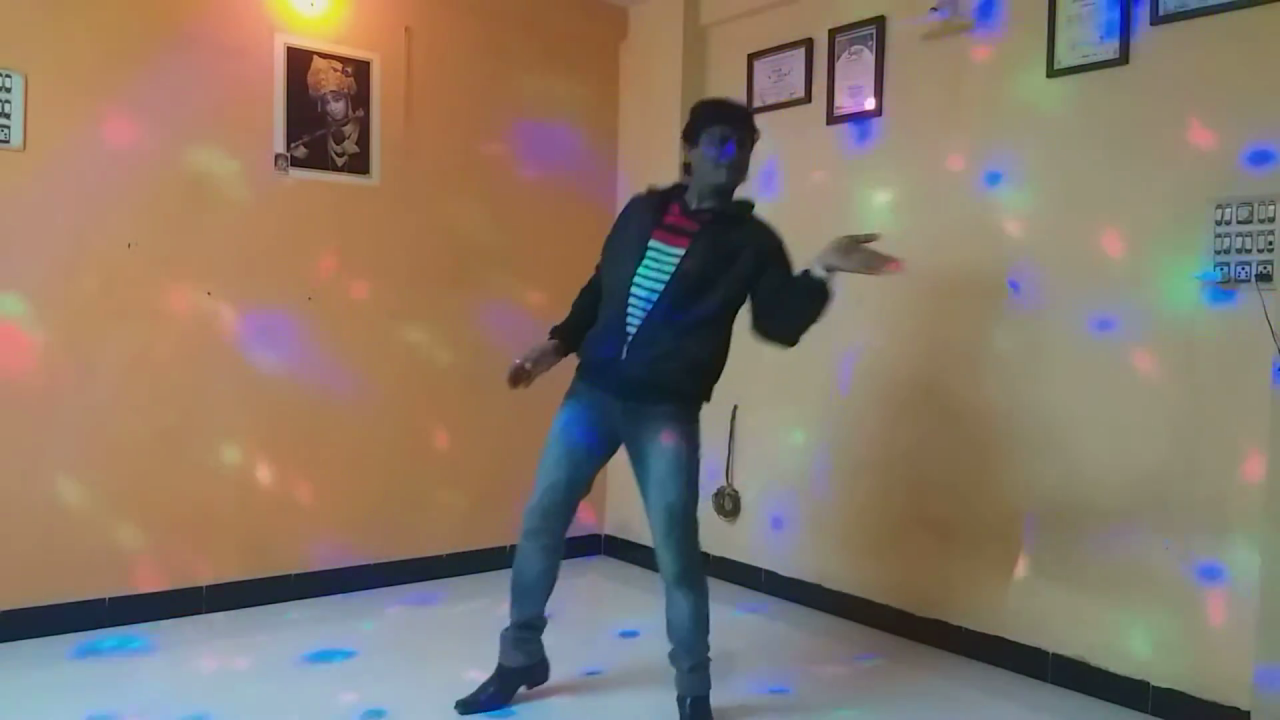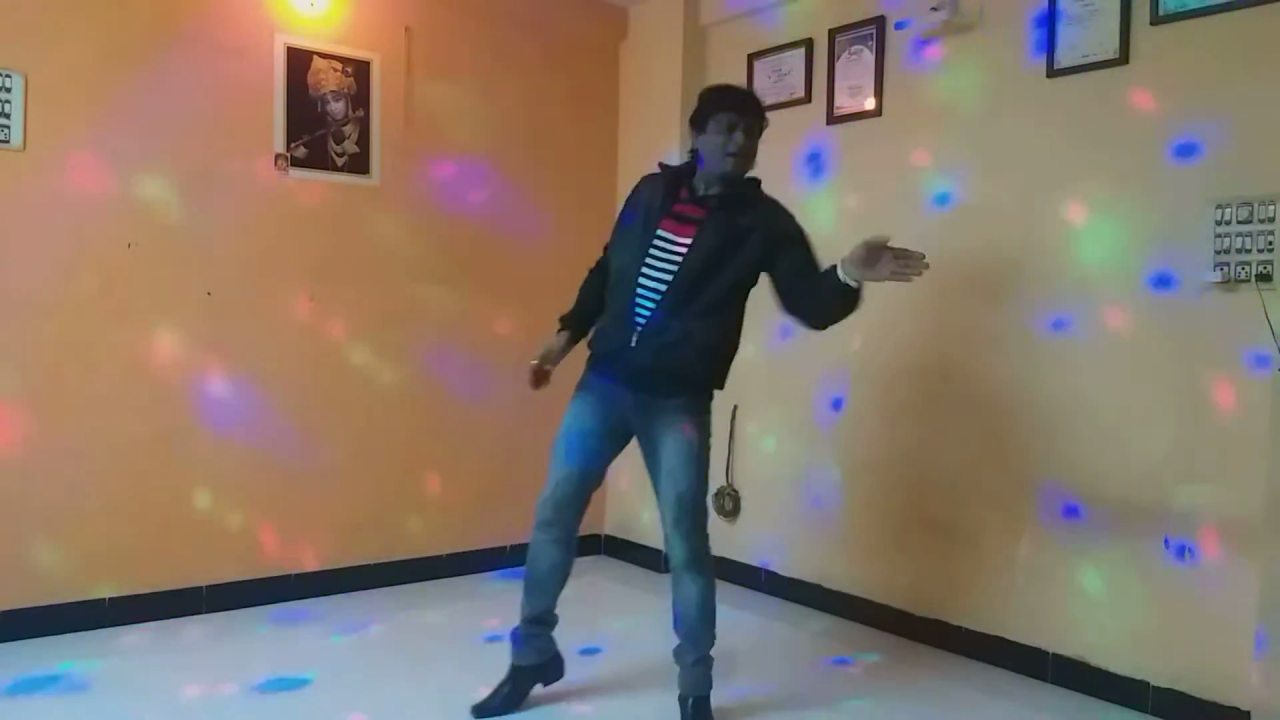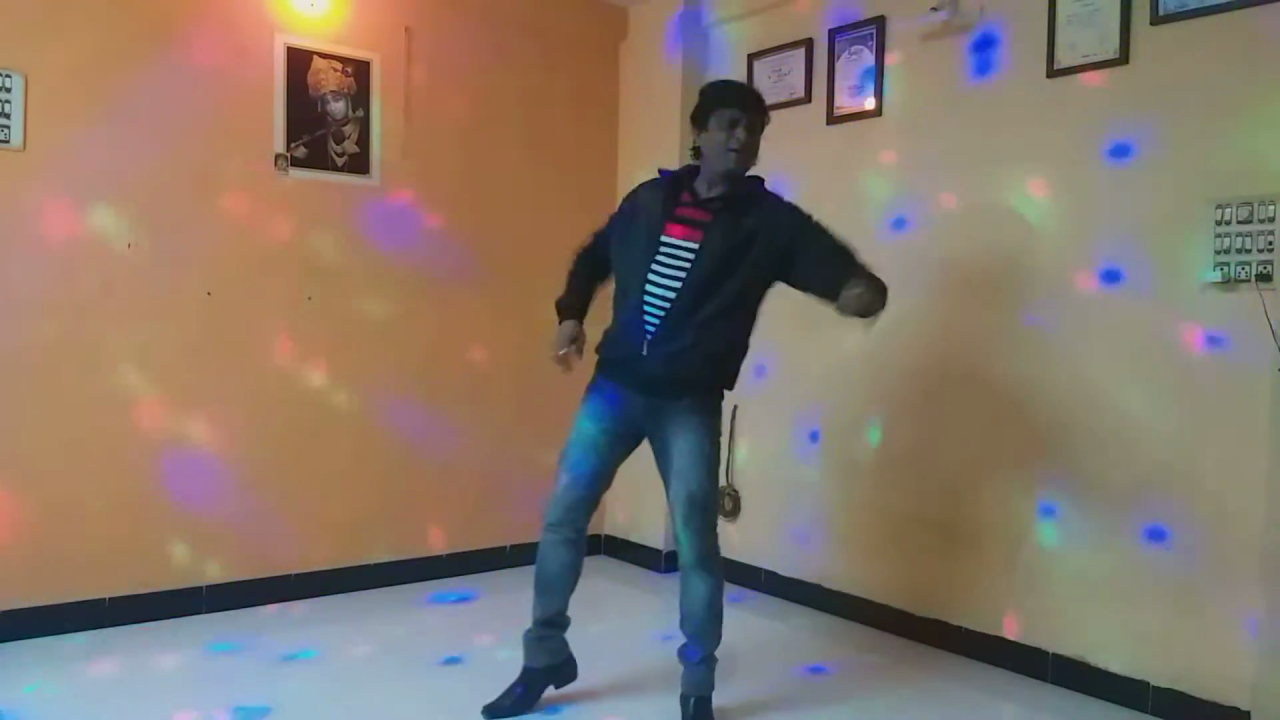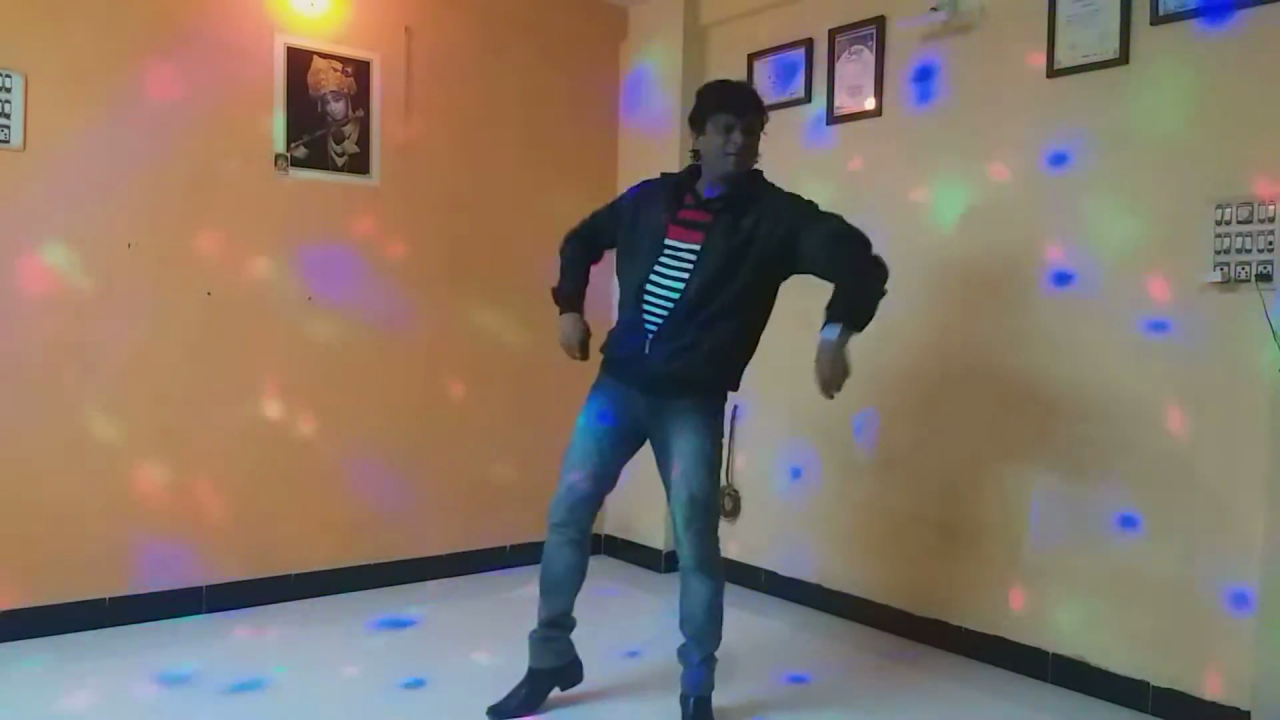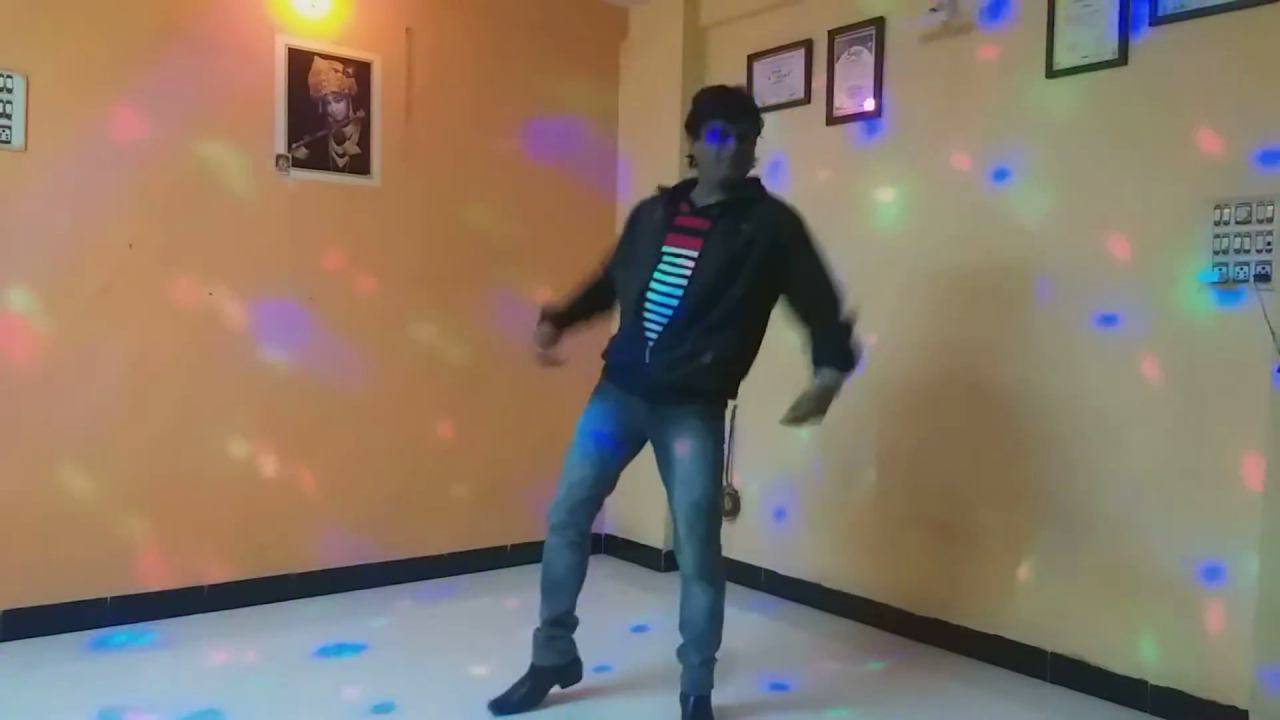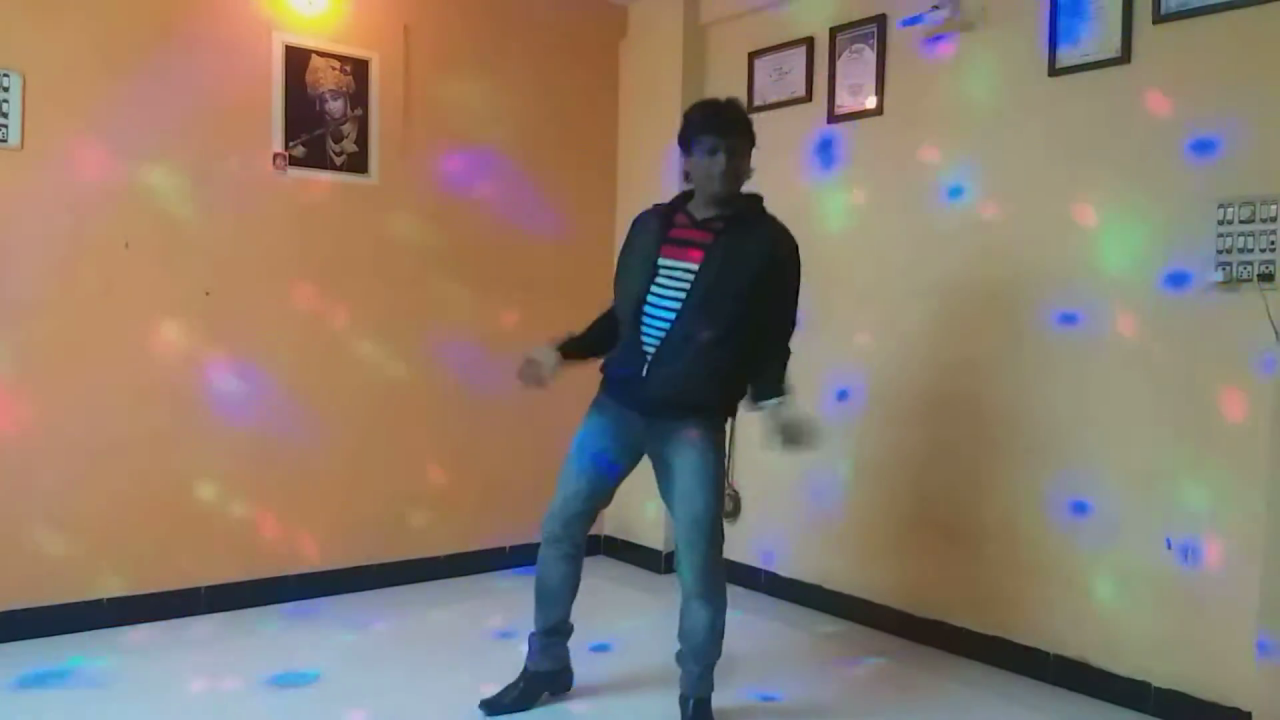
dt=0.1s
person 1, frame 1
left shoulder: (751, 241)
right shoulder: (642, 210)
left elbow: (781, 325)
left wrist: (820, 274)
right wrist: (556, 343)
left hip: (667, 409)
right hip: (592, 392)
left knee: (677, 552)
right knee: (540, 523)
right ankle: (519, 657)
person 1, frame 2
left shoulder: (764, 222)
right shoulder: (651, 192)
left elbow: (812, 305)
right elbow: (607, 271)
left wrist: (850, 273)
right wrist: (569, 332)
left hip: (678, 399)
right hip: (603, 381)
left knee: (686, 543)
right knee: (554, 515)
right ankle: (533, 655)
person 1, frame 3
left shoulder: (771, 218)
right shoulder: (652, 196)
left elbow: (840, 272)
right elbow: (595, 255)
left wrist: (859, 291)
right wrist: (571, 315)
left hip: (690, 401)
right hip: (614, 383)
left knee: (695, 541)
right knee: (562, 517)
right ankle: (546, 658)
person 1, frame 4
left shoulder: (775, 214)
right shoulder: (652, 198)
left elbow: (861, 264)
right elbow: (581, 240)
left wrist: (835, 333)
right wrist: (570, 308)
left hip: (693, 401)
right hip: (618, 384)
left knee: (695, 543)
right knee: (567, 516)
right ankle: (551, 659)
person 1, frame 5
left shoulder: (771, 224)
right shoulder: (653, 212)
left elbow: (820, 304)
right elbow: (614, 283)
left wrist: (831, 366)
right wrist: (556, 318)
left hip: (694, 405)
right hip: (620, 386)
left knee: (696, 551)
right knee: (565, 520)
right ankle: (553, 659)
person 1, frame 6
left shoulder: (766, 241)
right shoulder: (650, 226)
left elbow: (771, 340)
left wrist: (773, 398)
right wrist: (564, 351)
left hip: (691, 422)
right hip: (616, 405)
left knee: (698, 562)
right knee: (560, 531)
right ankle: (546, 665)
